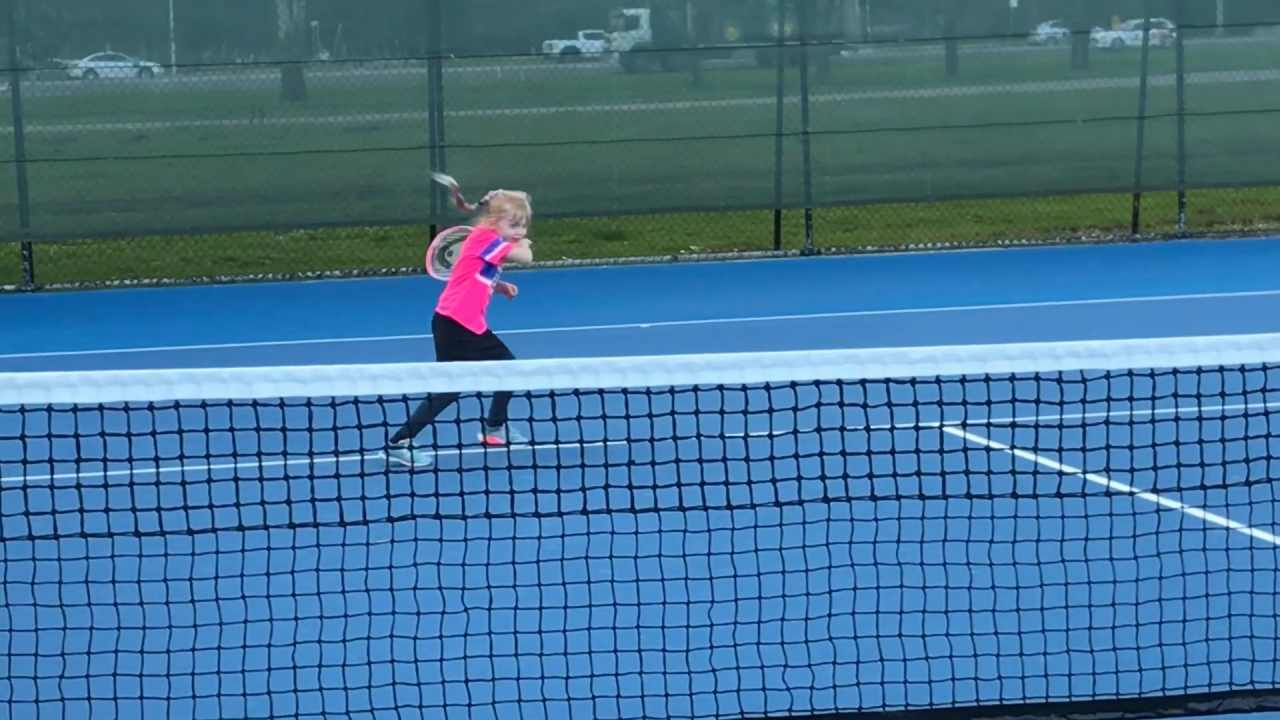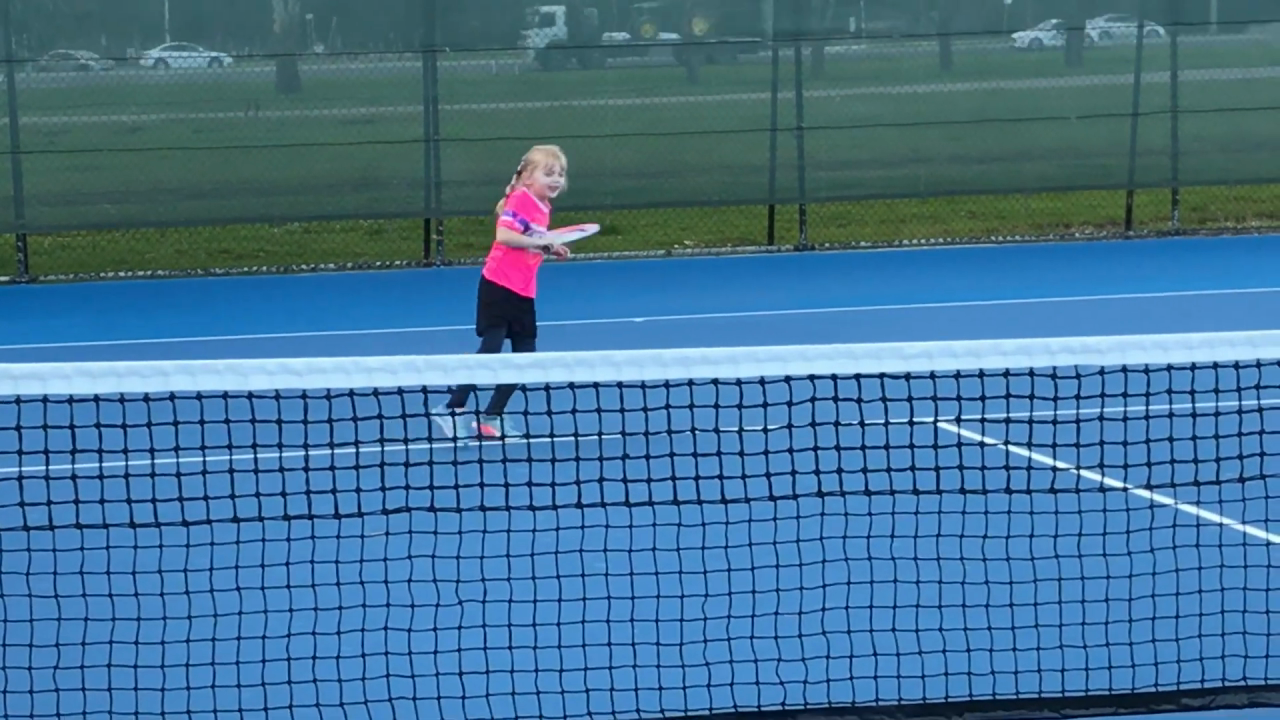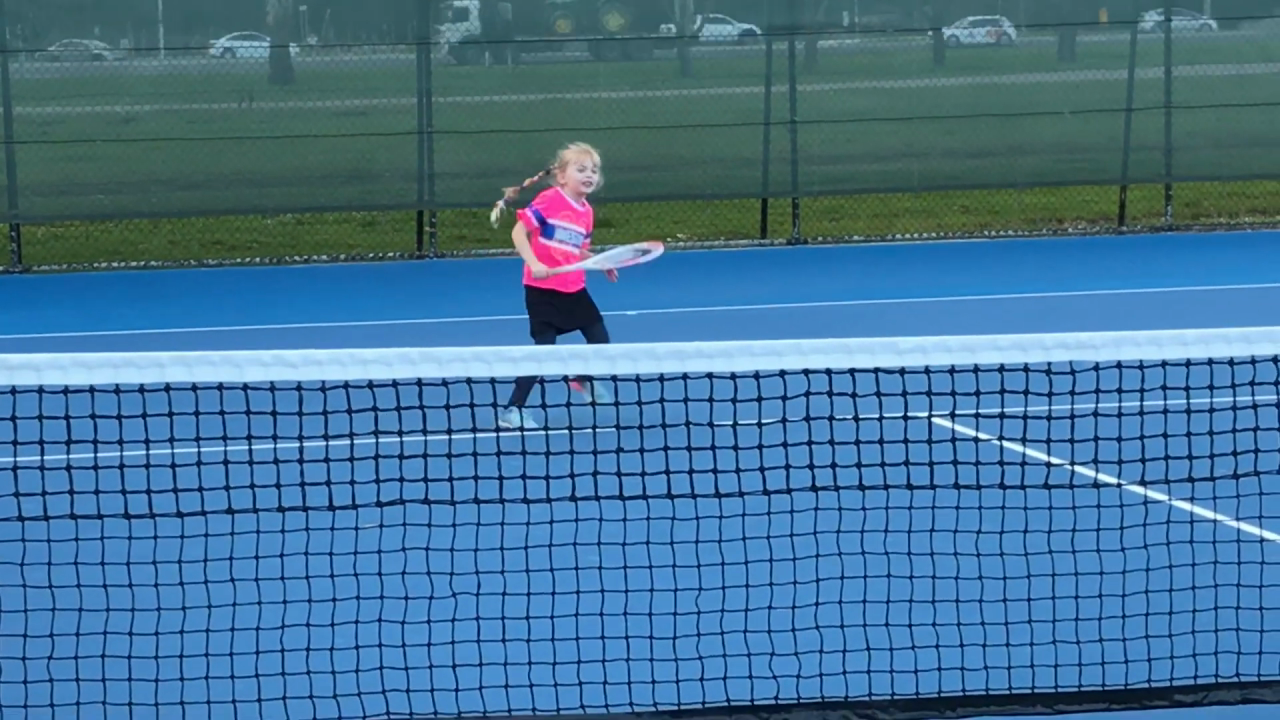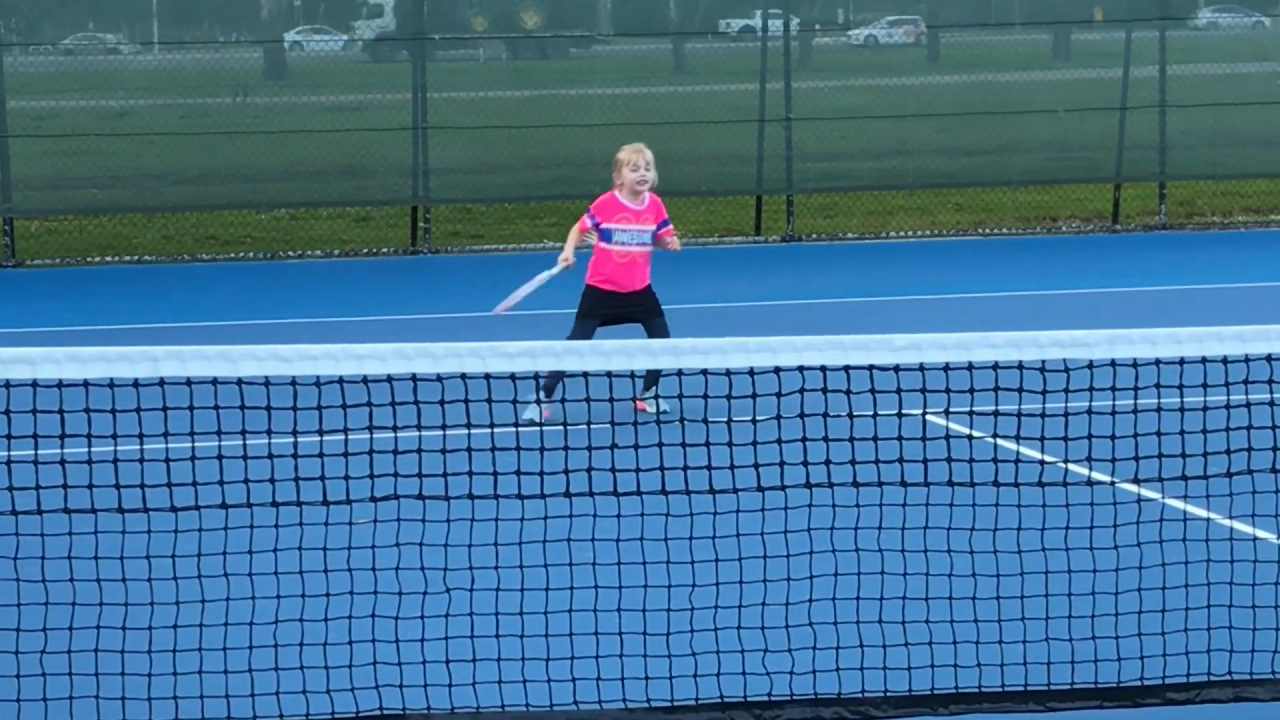
dt=0.2s
person 1, frame 1
left shoulder: (496, 244)
right shoulder: (485, 237)
right elbow: (522, 254)
left wrist: (504, 288)
right wrist: (524, 247)
left hip: (474, 326)
right hip: (452, 323)
right knee: (450, 388)
left ankle: (494, 427)
right ankle: (401, 441)
person 1, frame 2
left shoulder: (543, 207)
right shoulder: (521, 200)
right elbow: (506, 237)
left wrist: (551, 251)
right wrist: (546, 242)
left hip: (524, 291)
right hip: (498, 287)
left knee: (525, 353)
right knee: (490, 350)
left ankle: (491, 418)
right ankle: (453, 408)
person 1, frame 3
left shoulder: (586, 212)
right shoulder: (548, 199)
right elbow: (520, 228)
left wrist: (602, 268)
right wrist: (531, 262)
left hip: (573, 289)
right hip: (543, 288)
left knee: (600, 341)
right knee: (546, 350)
left ankle: (584, 380)
right ankle: (514, 407)
person 1, frame 4
left shoulder: (655, 205)
right shoulder: (606, 203)
left elbow: (666, 236)
right elbow: (580, 228)
left wrist: (672, 243)
right wrist: (567, 252)
left hip: (637, 286)
right hip: (601, 285)
left knee: (661, 338)
right knee: (575, 342)
left ankle: (648, 393)
right ankle: (541, 399)
